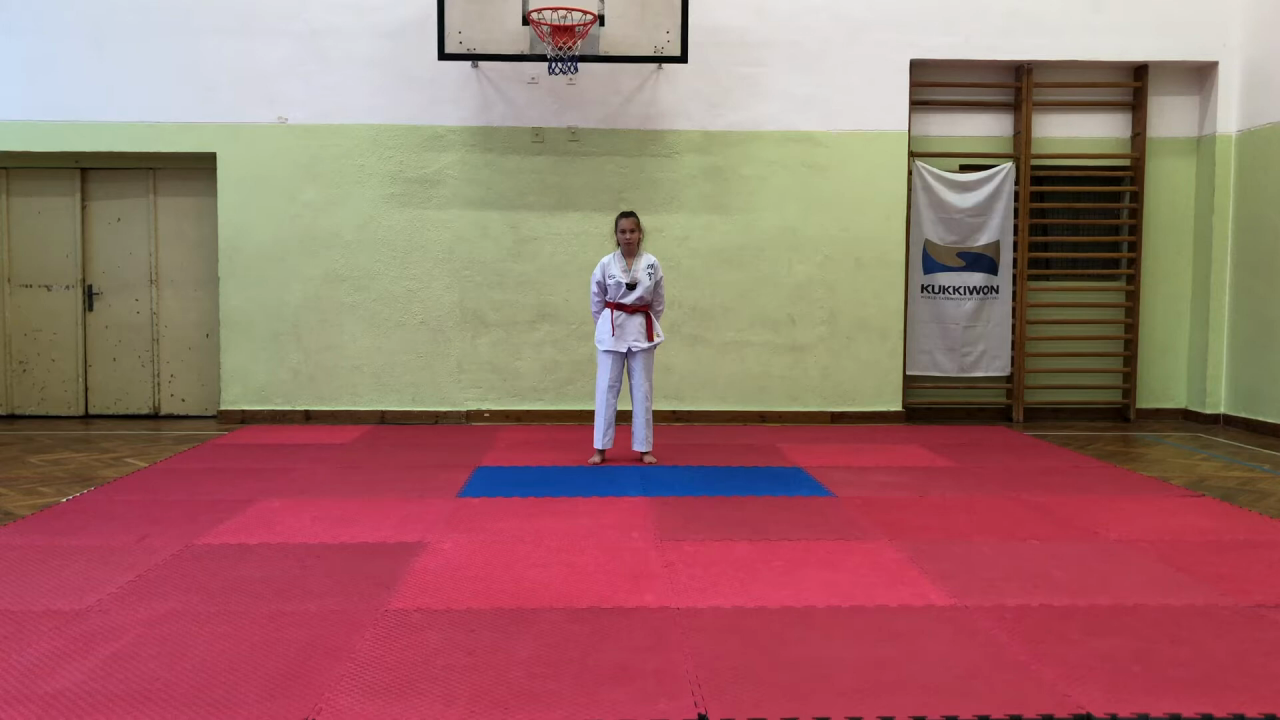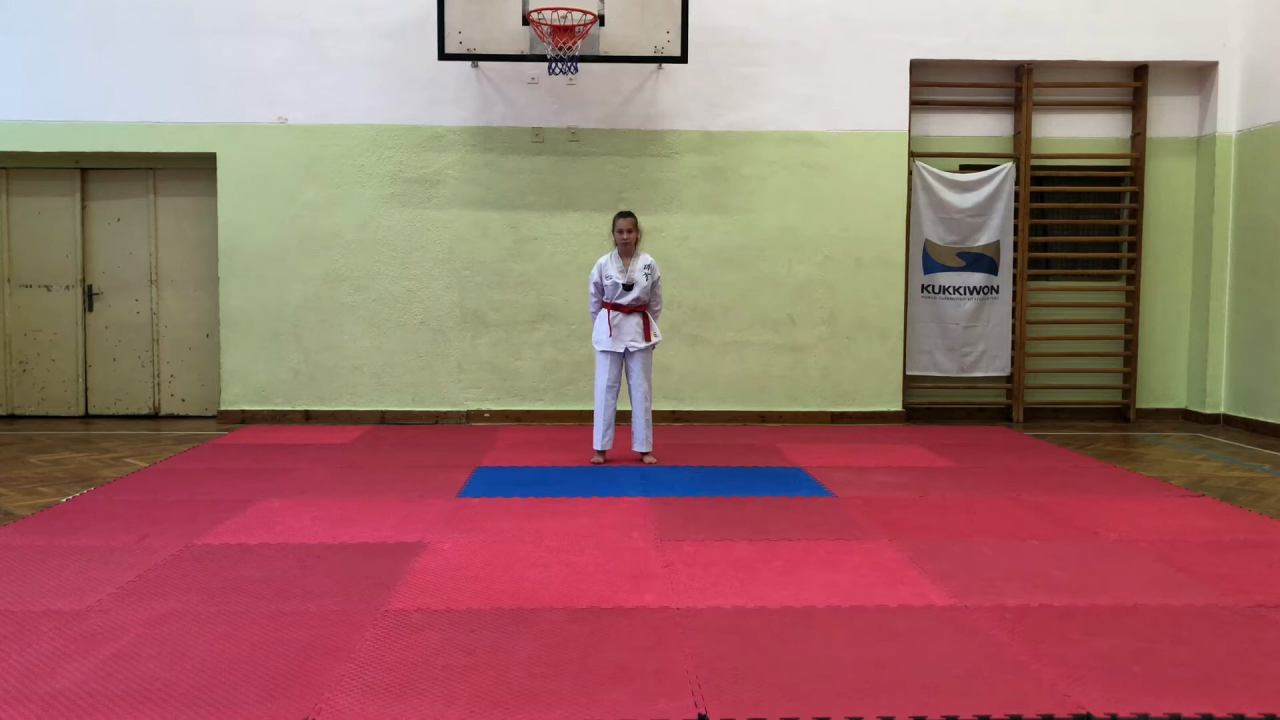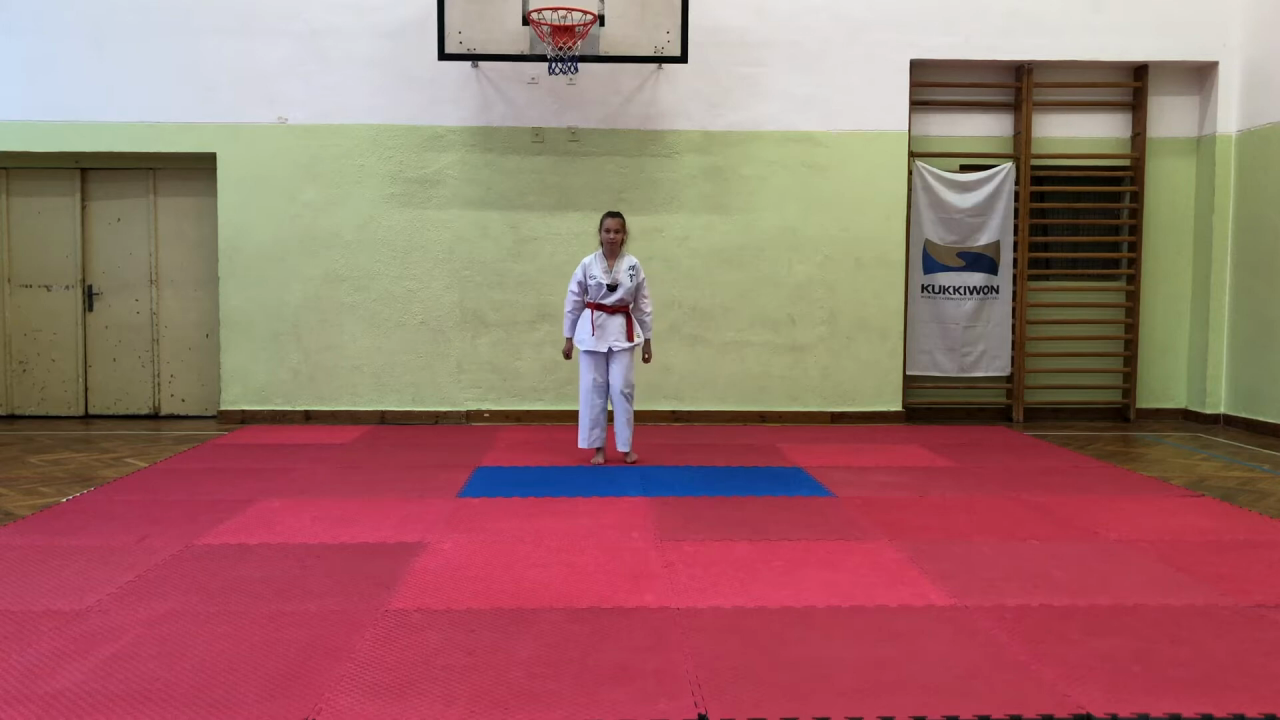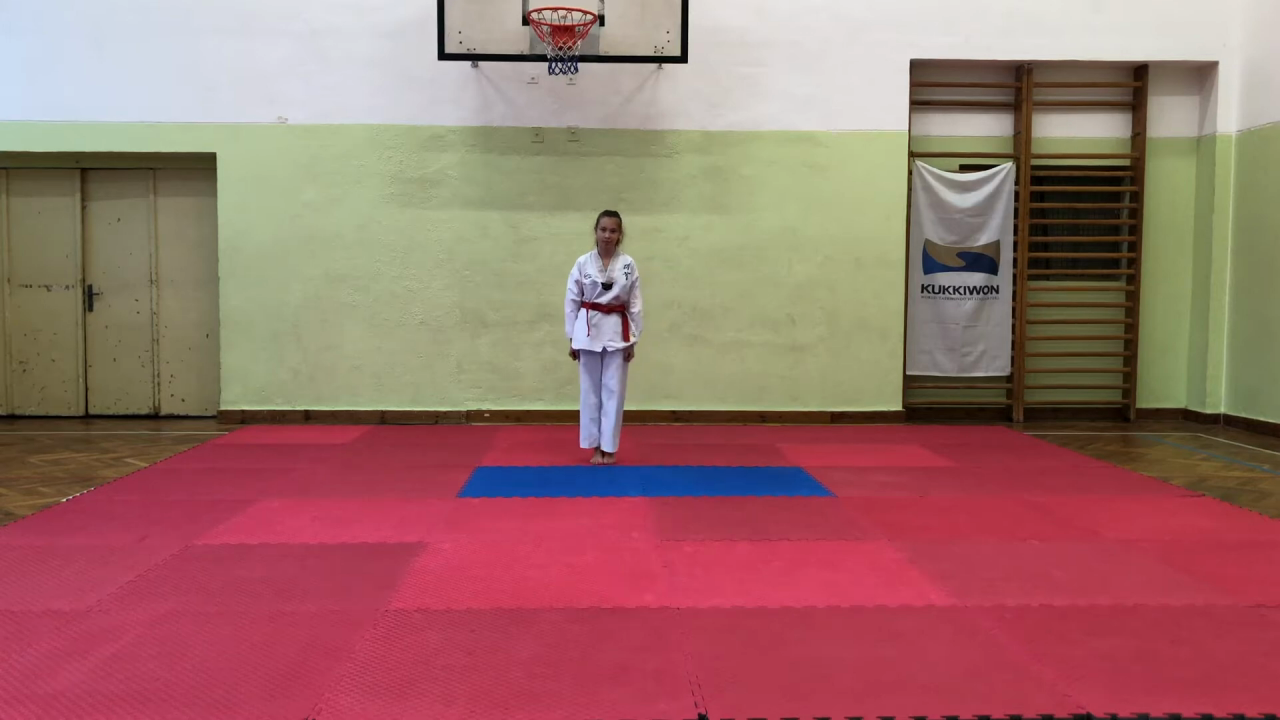
dt=0.4s
person 1, frame 1
left shoulder: (652, 264)
right shoulder: (606, 264)
left elbow: (658, 303)
right elbow: (597, 302)
left wrist: (648, 328)
right wrist: (607, 327)
left hip: (641, 329)
right hip: (612, 329)
left knee: (642, 389)
right knee: (607, 387)
left ankle: (644, 447)
right ankle: (601, 447)
person 1, frame 2
left shoulder: (648, 264)
right shoulder: (603, 264)
left elbow: (655, 302)
right elbow: (595, 302)
left wrist: (646, 329)
right wrist: (606, 327)
left hip: (638, 330)
right hip: (609, 330)
left knee: (641, 389)
right knee: (606, 388)
left ankle: (645, 448)
right ankle: (601, 448)
person 1, frame 3
left shoulder: (633, 265)
right shoulder: (587, 264)
left elbow: (643, 304)
right elbow: (573, 302)
left wrist: (646, 339)
right wrist: (568, 337)
left hip: (622, 330)
right hip: (592, 330)
left knee: (622, 388)
right knee: (593, 389)
left ankle: (626, 447)
right ankle: (598, 447)
person 1, frame 4
left shoulder: (628, 264)
right shoulder: (583, 263)
left elbow: (635, 304)
right elbow: (572, 302)
left wrist: (633, 341)
right wrist: (572, 338)
left hip: (617, 331)
right hip: (589, 330)
left knee: (614, 390)
right knee: (591, 389)
left ankle: (609, 448)
right ankle: (596, 446)
